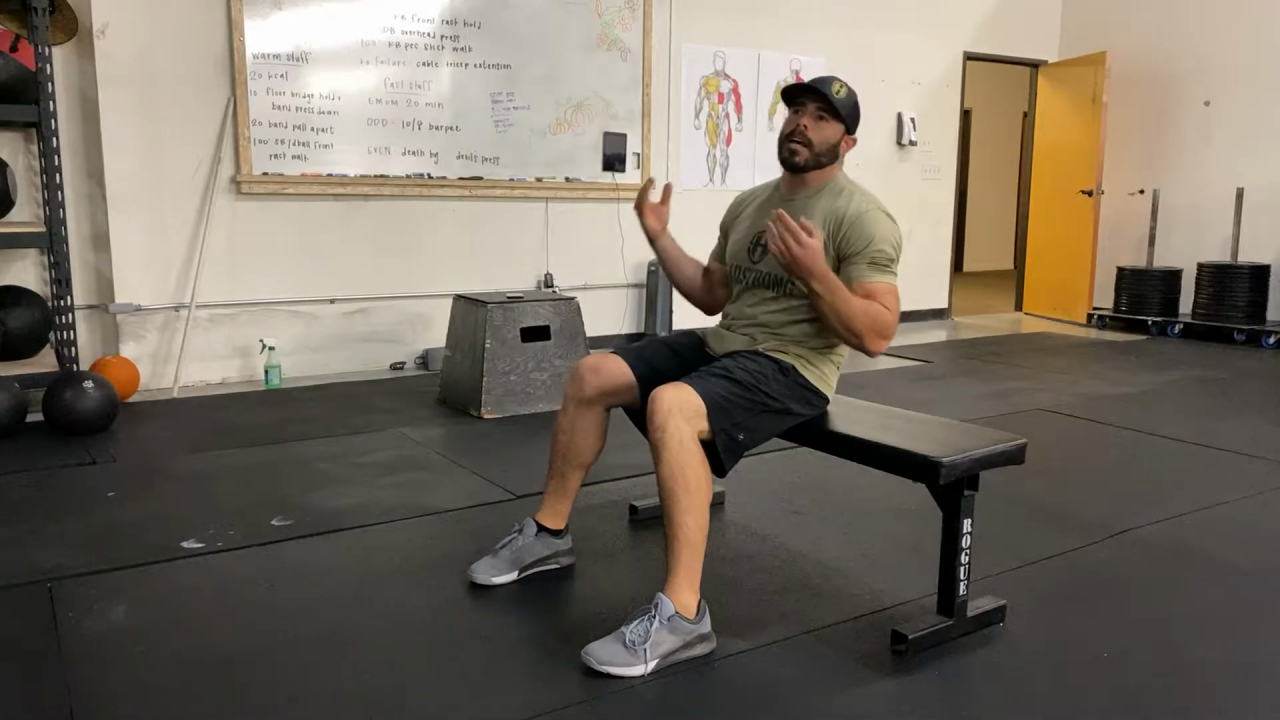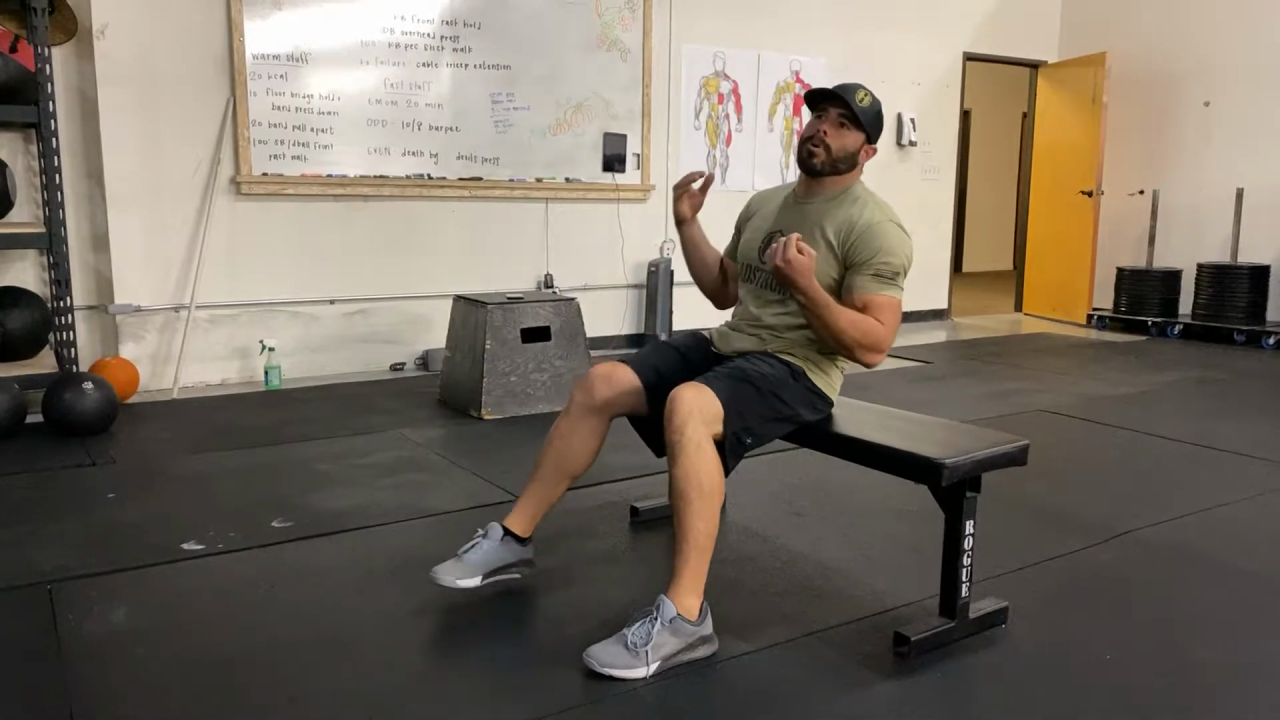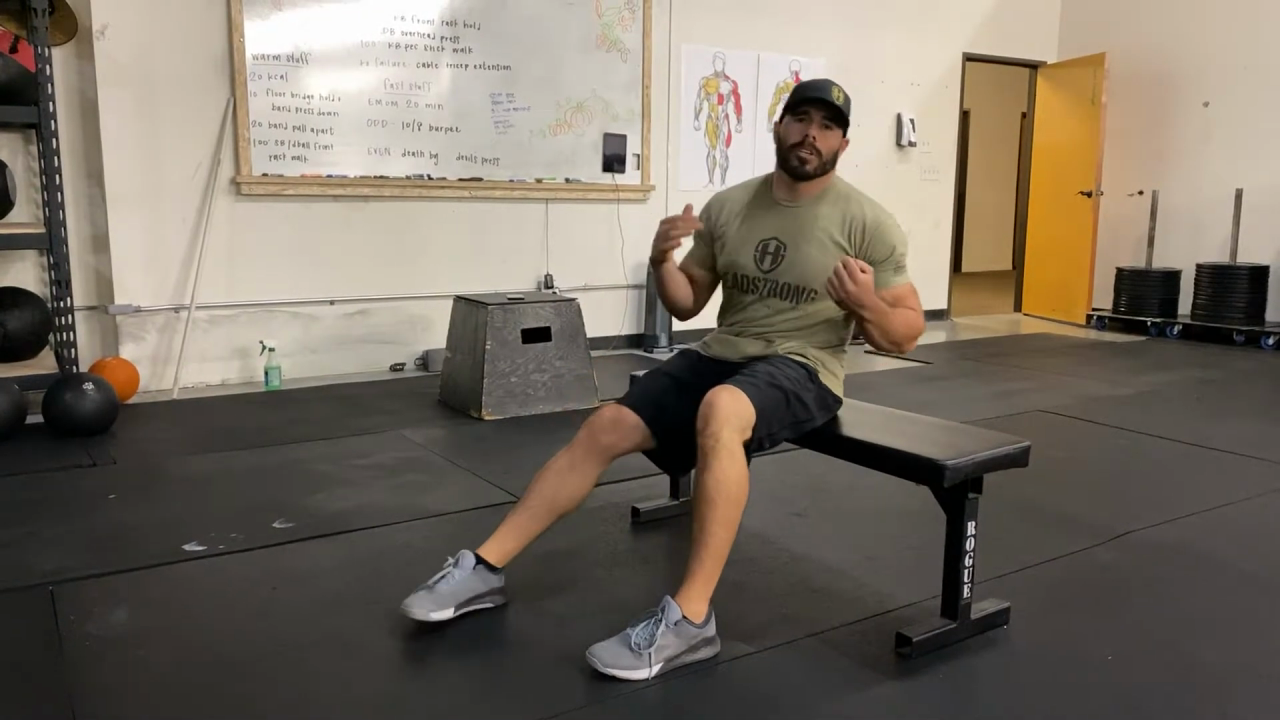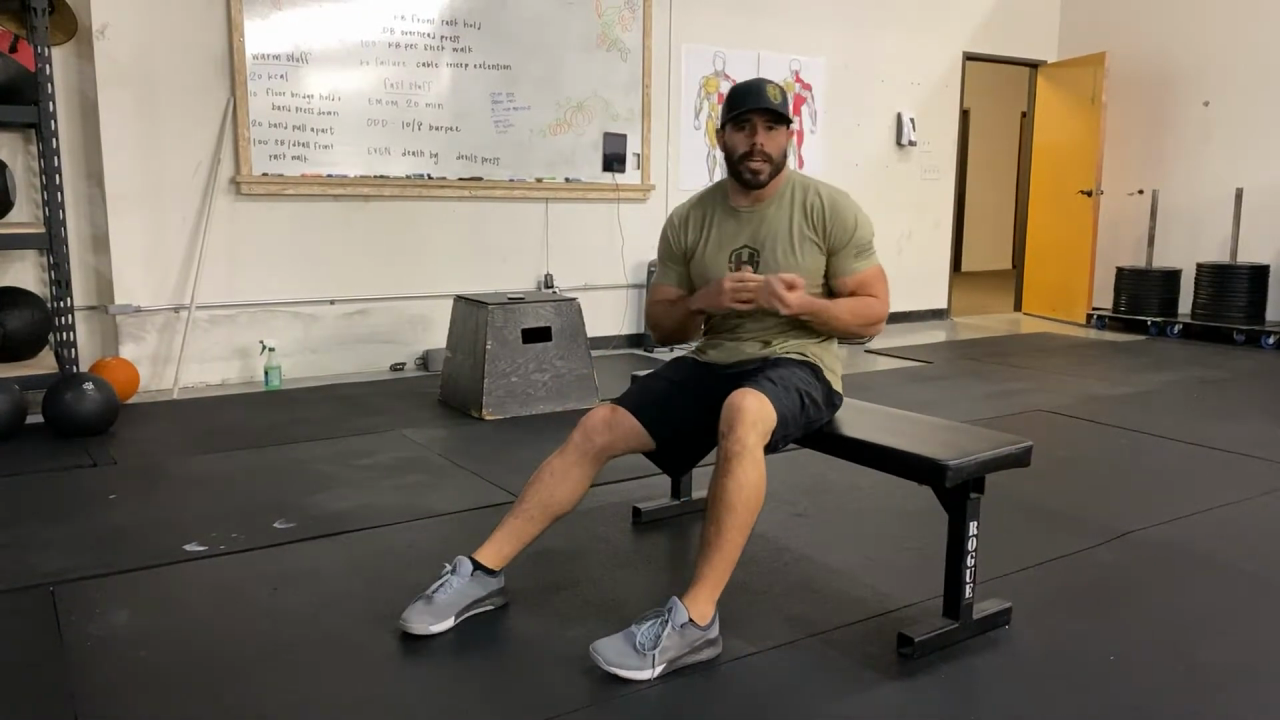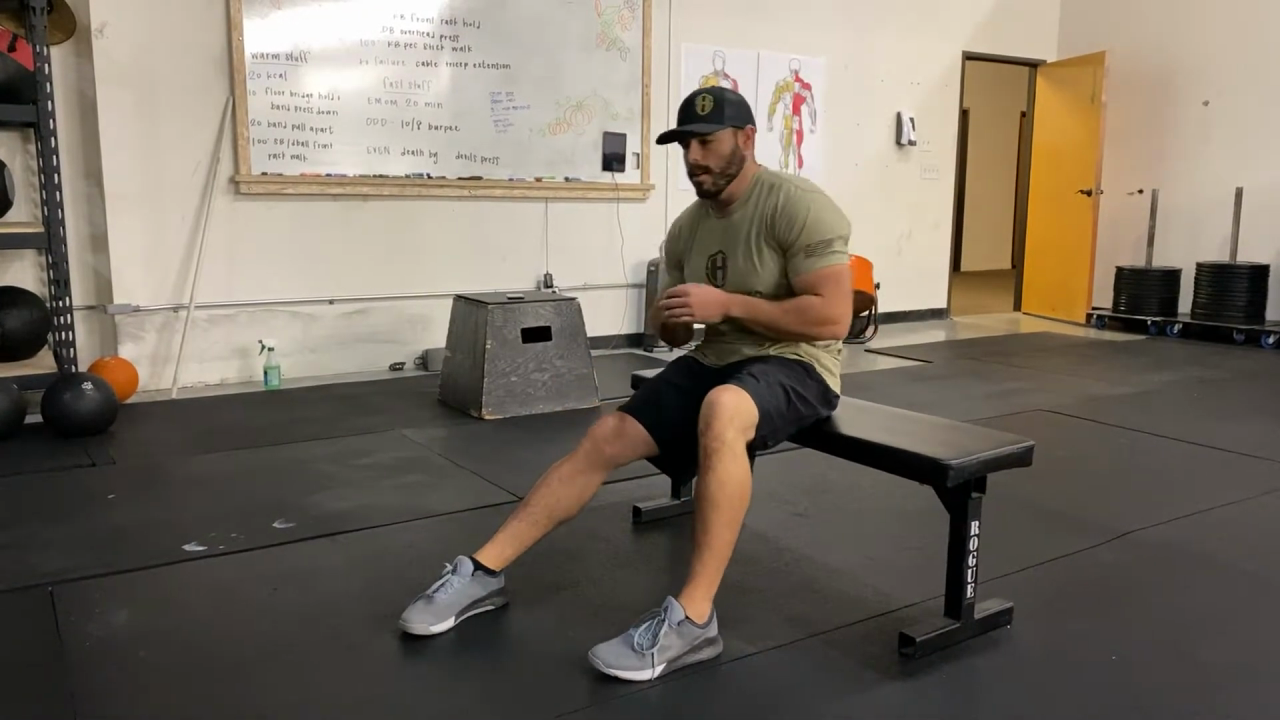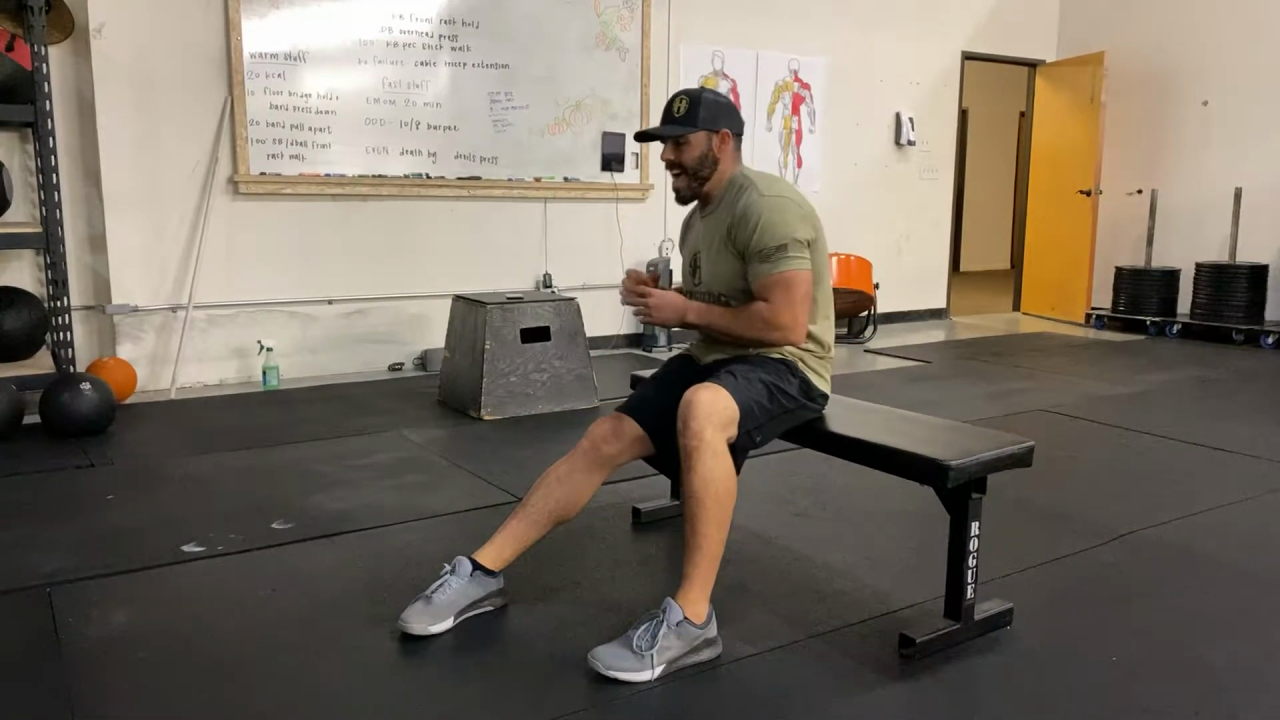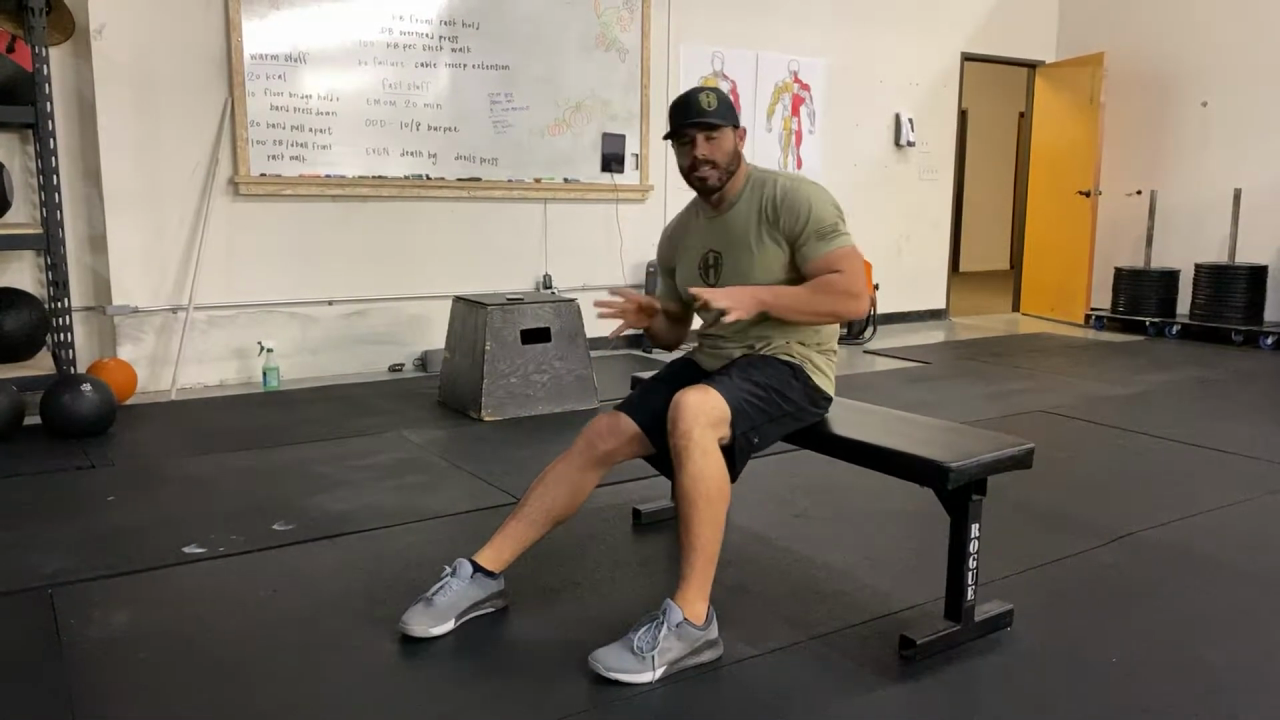
dt=0.4s
person 1, frame 1
left shoulder: (861, 217)
right shoulder: (750, 203)
left elbow: (876, 335)
right elbow: (711, 296)
left wrist: (815, 273)
right wrist: (660, 239)
left hip: (791, 367)
right hip: (724, 343)
left knee: (668, 407)
right knee: (591, 375)
left ankle: (682, 614)
right ankle: (547, 534)
person 1, frame 2
left shoulder: (873, 227)
right shoulder: (765, 204)
left elbow: (872, 347)
left wrist: (807, 286)
right wrist: (688, 225)
left hip: (798, 369)
right hip: (729, 343)
left knee: (688, 407)
right knee: (601, 385)
left ankle: (685, 616)
right ankle: (512, 539)
person 1, frame 3
left shoulder: (867, 223)
right shoulder: (729, 206)
left elbow: (905, 331)
right elbow: (684, 307)
left wrist: (866, 305)
right wrist: (661, 262)
left hip: (801, 368)
right hip: (720, 355)
left knee: (720, 411)
right knee: (604, 429)
left ankle: (689, 618)
right ankle: (484, 568)
person 1, frame 4
left shoulder: (830, 210)
right shoulder: (688, 220)
left elbow: (873, 314)
right elbow: (660, 324)
left wrist: (801, 305)
right wrist: (704, 302)
left hip: (796, 365)
right hip: (712, 361)
left knee: (741, 415)
right knee: (596, 430)
left ankle: (694, 619)
right ankle: (480, 573)
person 1, frame 5
left shoulder: (799, 206)
right shoulder: (688, 227)
left elbow: (831, 319)
right elbow: (672, 329)
left wrist: (725, 304)
right wrist: (675, 316)
left hip: (795, 366)
right hip: (716, 360)
left knee: (721, 411)
right knee: (605, 439)
left ankle: (692, 617)
right ankle: (481, 573)
person 1, frame 6
left shoulder: (765, 207)
right shoulder: (698, 219)
left elbow: (783, 325)
left wrist: (685, 310)
right wrist: (661, 301)
left hip: (785, 367)
right hip: (715, 361)
left knee: (699, 410)
right knee: (603, 440)
left ankle: (691, 619)
right ankle: (479, 573)
person 1, frame 7
left shoulder: (794, 201)
right shoulder: (681, 232)
left elbow: (853, 296)
right elbow: (673, 335)
left wrist: (754, 297)
right wrist: (646, 317)
left hip: (789, 366)
right hip: (712, 362)
left knee: (691, 412)
right knee: (599, 436)
left ankle: (690, 621)
right ankle: (480, 575)
